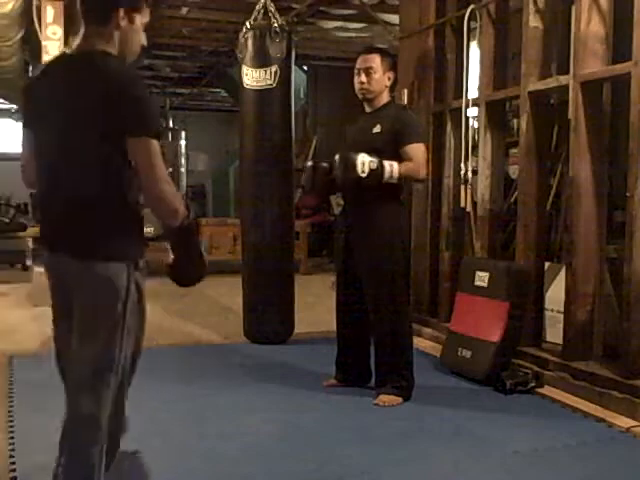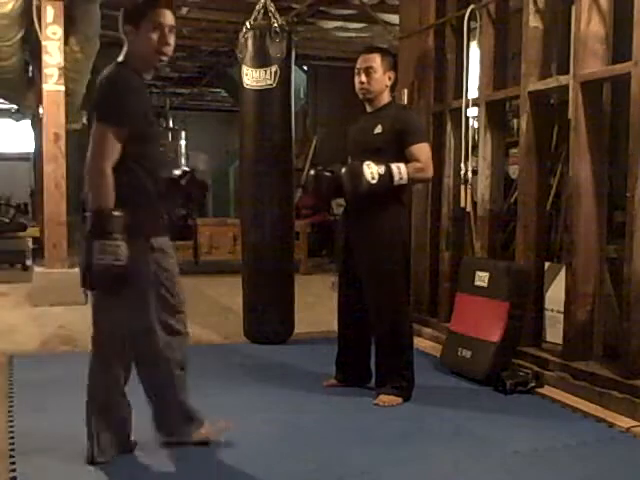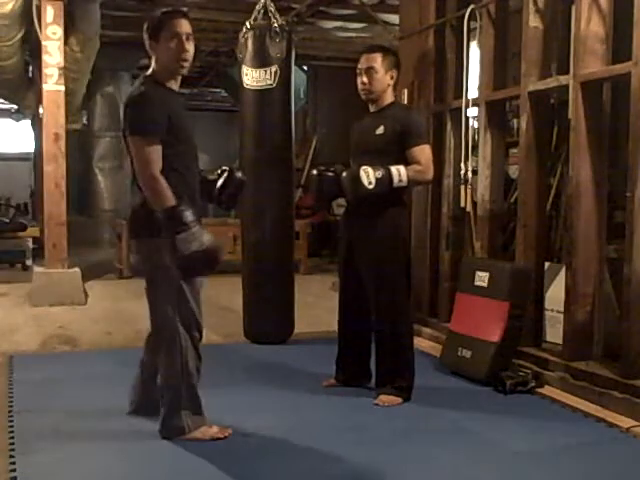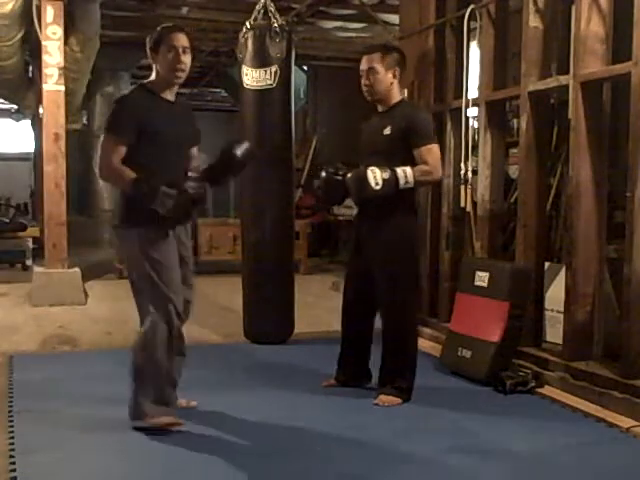
dt=0.5s
person 1, frame 1
left shoulder: (41, 82)
right shoulder: (123, 85)
left elbow: (30, 174)
right elbow: (154, 184)
right wrist: (185, 232)
left hip: (57, 245)
right hip: (107, 251)
left knee: (78, 361)
right knee: (102, 374)
person 1, frame 2
left shoulder: (121, 84)
right shoulder: (124, 86)
right elbow: (100, 165)
left wrist: (170, 183)
right wrist: (105, 232)
left hip: (120, 234)
right hip: (136, 236)
left knee: (113, 342)
right knee: (162, 333)
left ankle: (106, 440)
right ankle: (179, 424)
person 1, frame 3
left shoulder: (169, 97)
right shoulder: (147, 100)
right elbow: (150, 175)
left wrist: (209, 186)
right wrist: (184, 228)
left hip: (178, 227)
right hip: (165, 228)
left knee: (171, 320)
right knee: (180, 324)
left ankle: (149, 398)
right ankle: (183, 419)
person 1, frame 4
left shoulder: (185, 113)
right shoulder: (132, 105)
right elbow: (108, 167)
left wrist: (216, 171)
right wrist: (149, 192)
left hip: (177, 224)
right hip: (143, 225)
left knee: (176, 310)
right knee: (163, 312)
left ankle: (161, 391)
right ankle: (147, 404)
person 2, frame 1
left shoulder: (401, 119)
right shoulder: (356, 125)
left elbow: (418, 169)
left wrist: (375, 168)
right wrist: (333, 176)
left hip: (385, 220)
right hip: (352, 218)
left knee: (388, 303)
right knee: (349, 300)
left ankle: (396, 382)
right ankle: (351, 370)
person 2, frame 2
left shoulder: (403, 119)
right shoulder: (357, 125)
left elbow: (425, 168)
left wrist: (385, 172)
right wrist: (334, 182)
left hip: (387, 221)
right hip: (355, 219)
left knee: (389, 303)
right knee: (351, 300)
left ankle: (397, 383)
right ankle: (351, 371)
person 2, frame 3
left shoulder: (406, 119)
right shoulder: (360, 125)
left elbow: (425, 171)
left wrist: (383, 175)
right wrist: (336, 181)
left hip: (387, 222)
right hip: (355, 219)
left knee: (390, 304)
right knee: (352, 300)
left ankle: (396, 383)
right ankle: (352, 371)
person 2, frame 4
left shoulder: (413, 118)
right shoulder: (371, 124)
left elbow: (432, 171)
left wrist: (389, 177)
right wrist: (347, 183)
left hip: (397, 223)
right hip: (367, 221)
left knee: (397, 304)
right knee: (356, 300)
left ankle: (397, 384)
right ankle: (352, 371)
